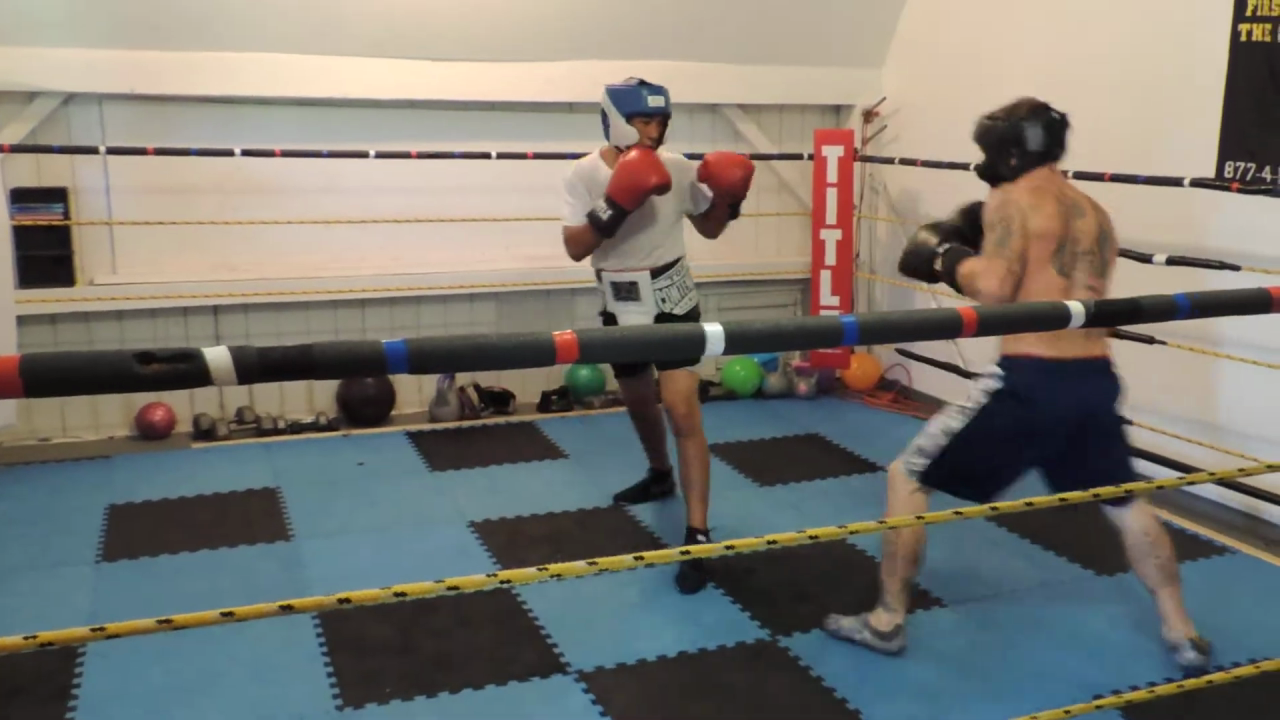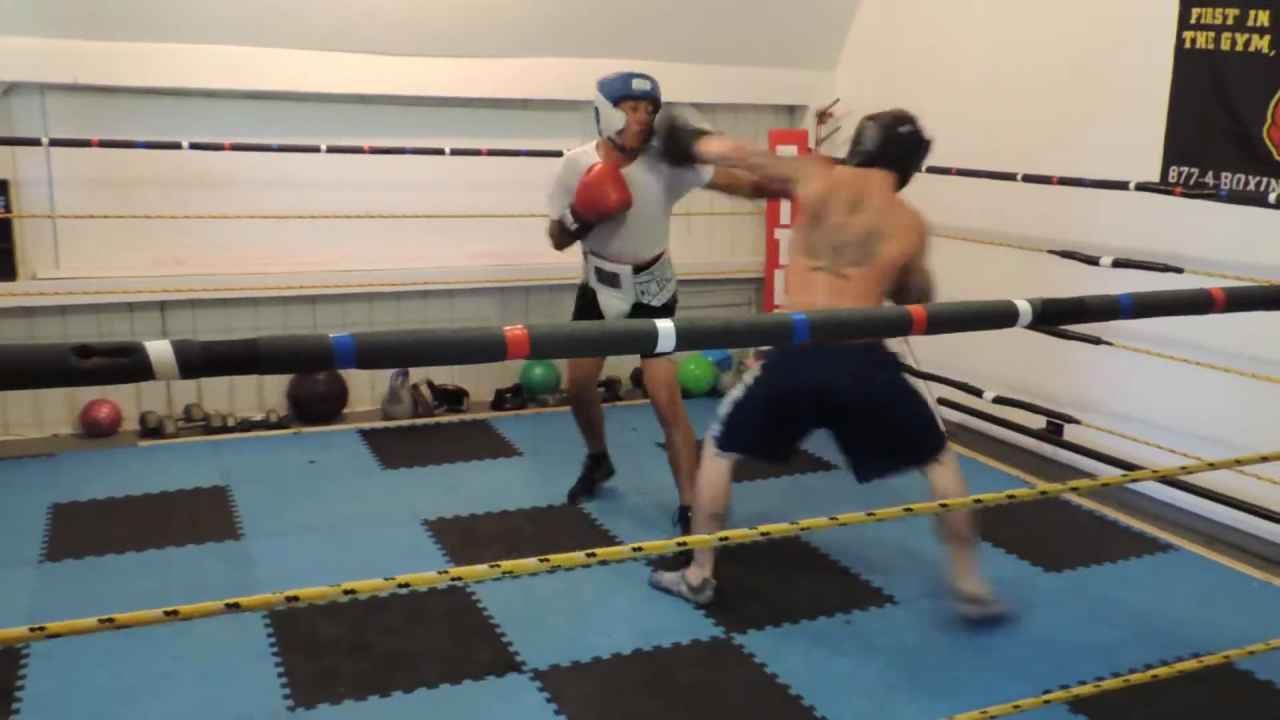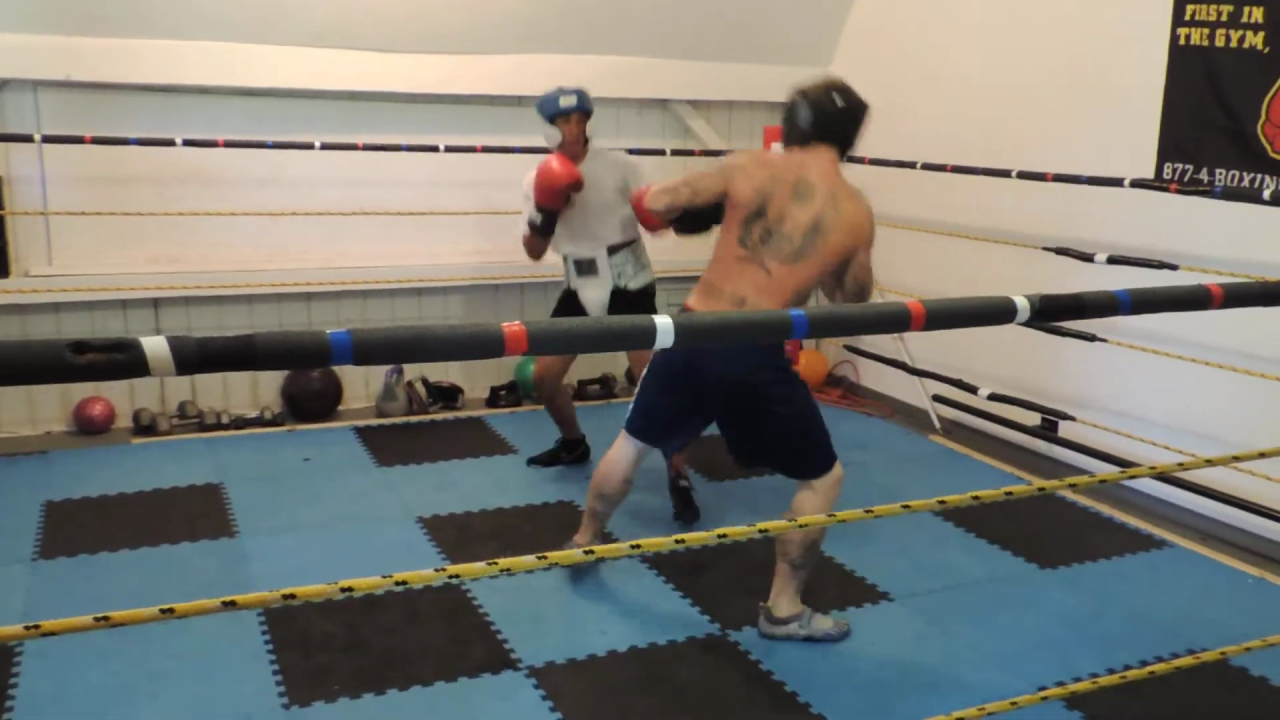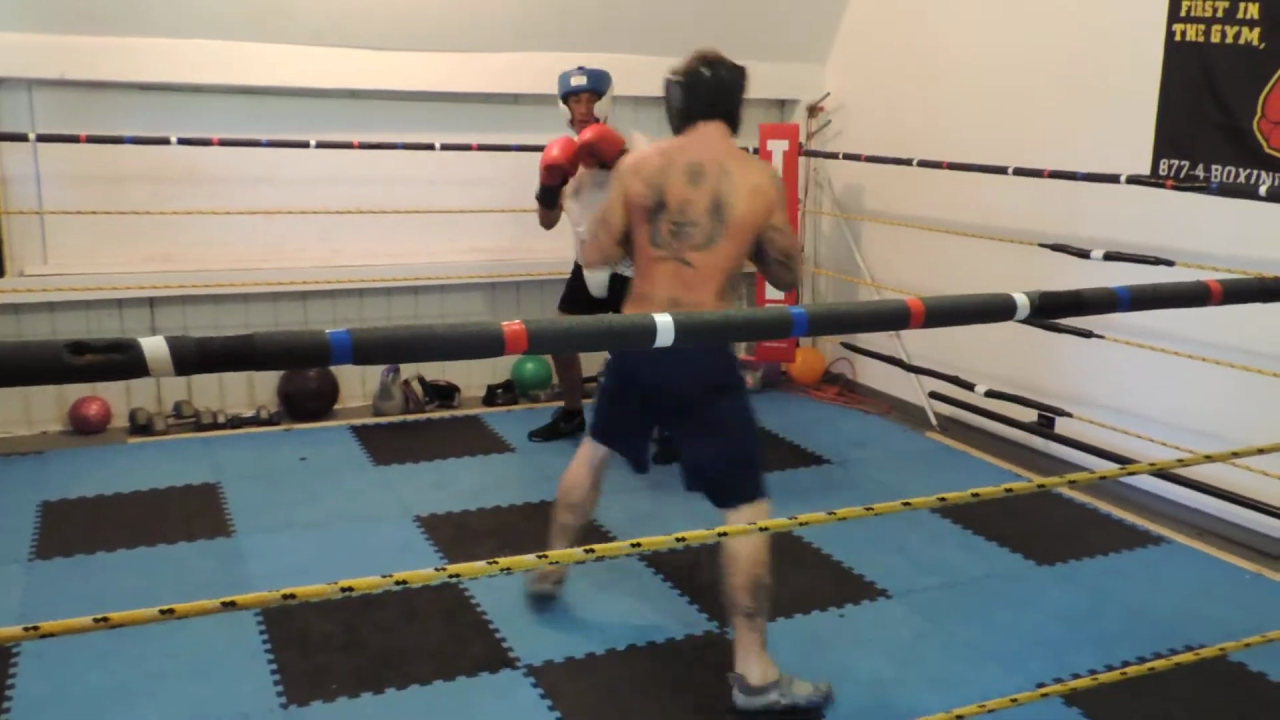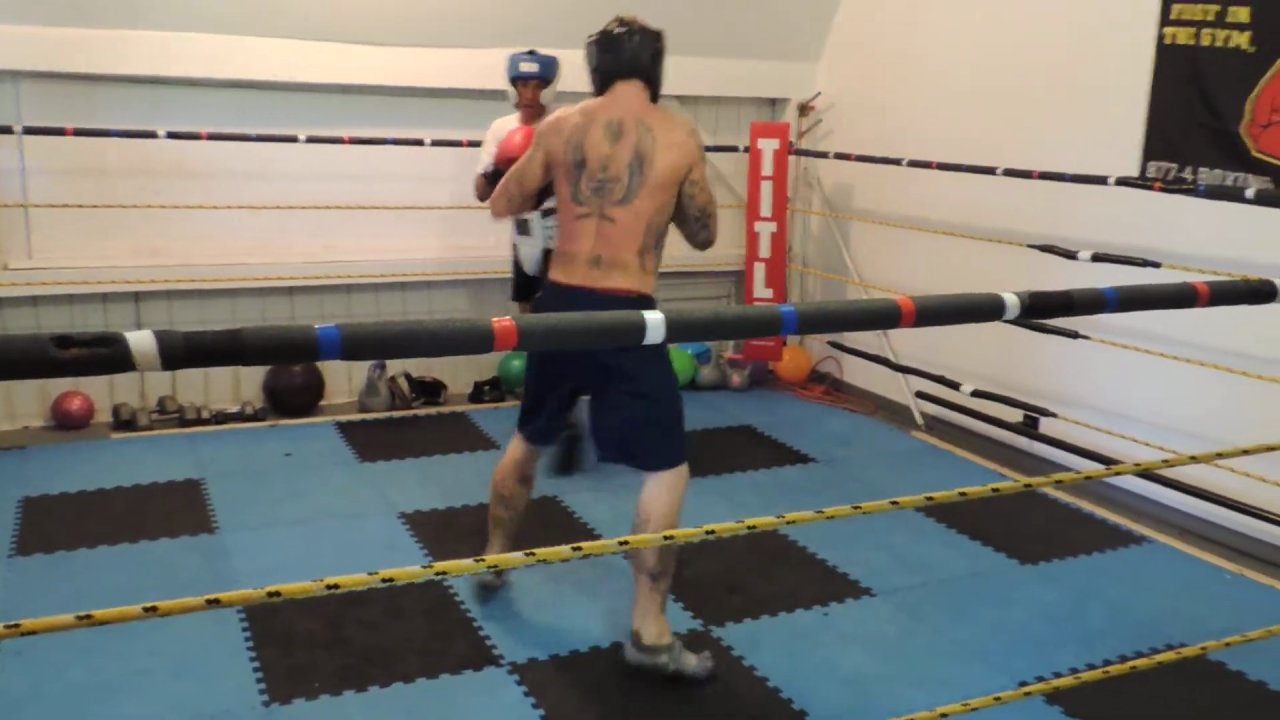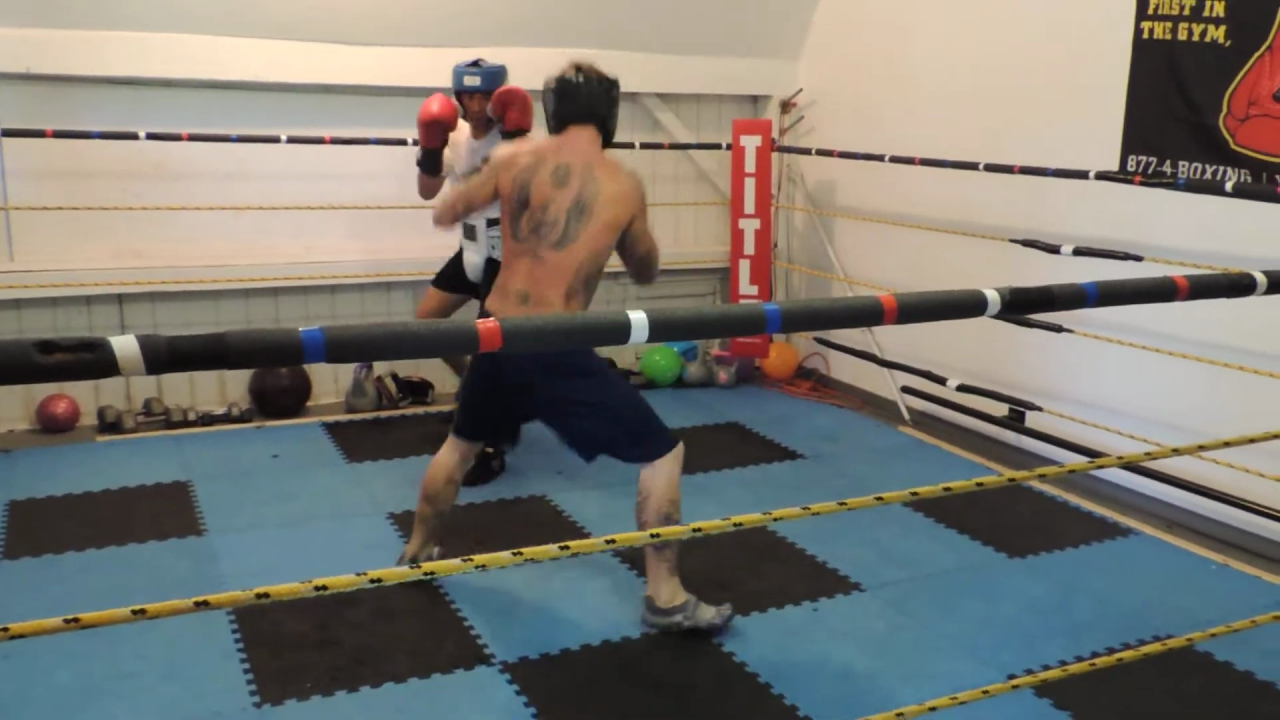
dt=0.4s
person 1, frame 1
left shoulder: (1013, 199)
right shoulder: (1094, 214)
left elbow: (993, 286)
left wrist: (946, 256)
right wrist: (979, 242)
left hip: (1028, 382)
right hip: (1091, 383)
left knee: (906, 478)
right knee: (1126, 506)
left ankle: (888, 619)
right ankle: (1181, 633)
person 1, frame 2
left shoulder: (823, 178)
right shoulder: (912, 226)
left elbow: (730, 154)
right elbow: (919, 299)
left wrist: (685, 140)
left hip: (792, 358)
right hip: (862, 364)
left knee: (719, 453)
right knee: (939, 463)
left ankle: (698, 575)
right ankle: (969, 585)
person 1, frame 3
left shoulder: (751, 168)
right shoulder: (857, 214)
left elbow: (650, 204)
right elbow: (852, 296)
left wrist: (689, 209)
right hip: (755, 356)
left knee: (634, 442)
right knee: (822, 478)
left ankle: (583, 547)
right ankle: (783, 609)
person 1, frame 4
left shoulder: (639, 163)
right shoulder: (759, 178)
left elbow: (592, 256)
right elbow: (785, 275)
left hip: (635, 345)
right hip: (701, 359)
left knee: (595, 450)
right knee: (746, 509)
left ankle: (549, 574)
person 1, frame 5
left shoulder: (561, 124)
right shoulder: (680, 135)
left elbow: (503, 205)
right elbow: (704, 235)
left hip: (559, 308)
right hip: (627, 319)
left knee: (527, 443)
right knee: (664, 472)
left ankle: (492, 563)
right ankle: (650, 634)
person 1, frame 6
left shoulder: (514, 158)
right shoulder: (624, 185)
left elbow: (447, 215)
right elbow: (646, 271)
left wrist: (479, 183)
right hip: (556, 352)
left knee: (460, 444)
right knee: (662, 455)
left ankle: (418, 549)
right ankle: (665, 596)
person 2, frame 1
left shoulder: (676, 169)
right shoulder: (583, 174)
left elbow: (710, 228)
right elbow: (576, 248)
left wrist: (727, 199)
right wrist: (616, 202)
left hip: (671, 300)
right hip: (619, 305)
left knee: (682, 414)
right knee: (640, 403)
left ankle: (698, 535)
right ankle: (659, 474)
person 2, frame 2
left shoulder: (668, 161)
right shoulder: (576, 165)
left elbow: (734, 182)
right elbow: (557, 240)
left wrist: (775, 182)
right wrist: (581, 217)
left hip: (651, 292)
right hip: (599, 288)
left knee: (665, 402)
right knee: (577, 385)
left ankle: (690, 510)
right ankle: (598, 459)
person 2, frame 3
left shoulder: (616, 164)
right shoulder: (539, 179)
right elbow: (534, 251)
right wrist: (545, 212)
left hip: (629, 283)
right hip: (581, 288)
right knee: (544, 377)
left ankle: (679, 481)
right ankle: (572, 442)
person 2, frame 4
left shoulder: (629, 146)
right shoulder: (563, 154)
right elbow: (548, 222)
right wrist: (548, 186)
left hip: (628, 264)
right hip: (588, 263)
left ankle: (666, 430)
right ankle: (571, 415)
person 2, frame 5
right shoulder: (500, 129)
right elbow: (482, 193)
right wrist: (500, 166)
left hip: (562, 241)
right hip: (526, 239)
left ankle: (569, 428)
person 2, frame 6
left shoulder: (510, 136)
right shoulder: (454, 135)
right elbow: (427, 191)
left wrist: (521, 137)
right wrist: (429, 147)
right hip: (471, 247)
right knee: (426, 317)
left ankle: (494, 448)
right ankle: (469, 381)
